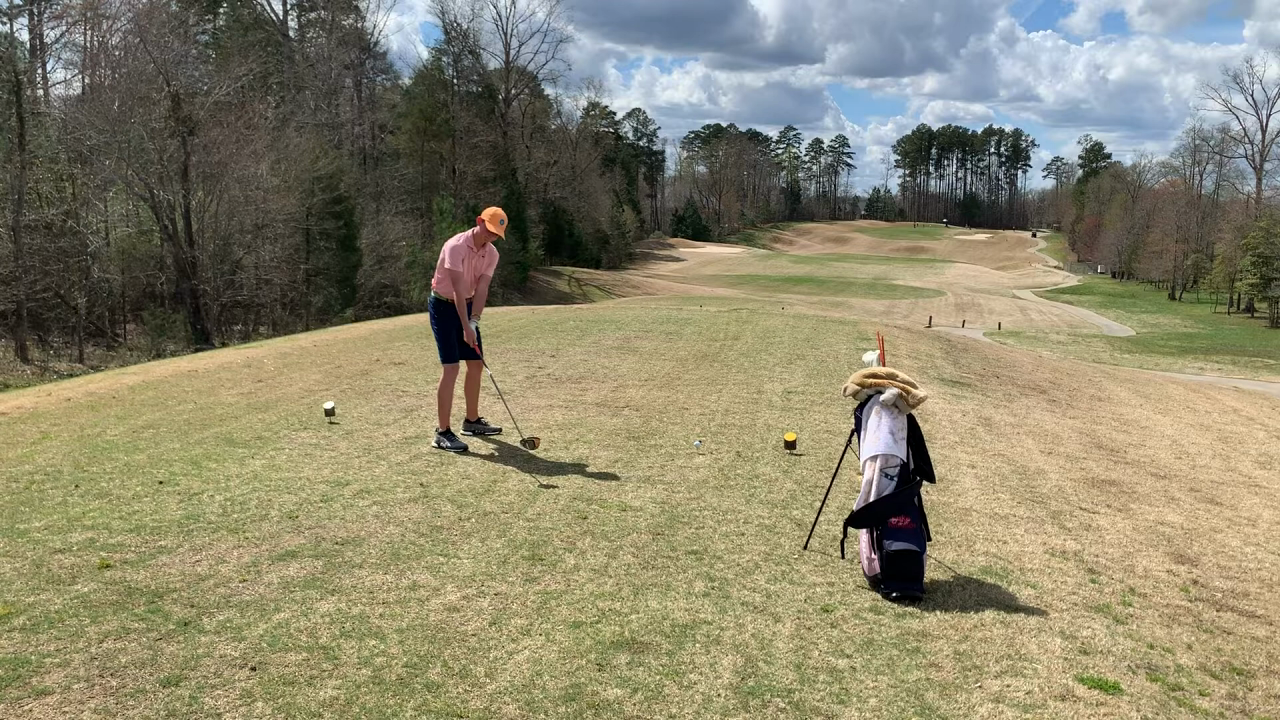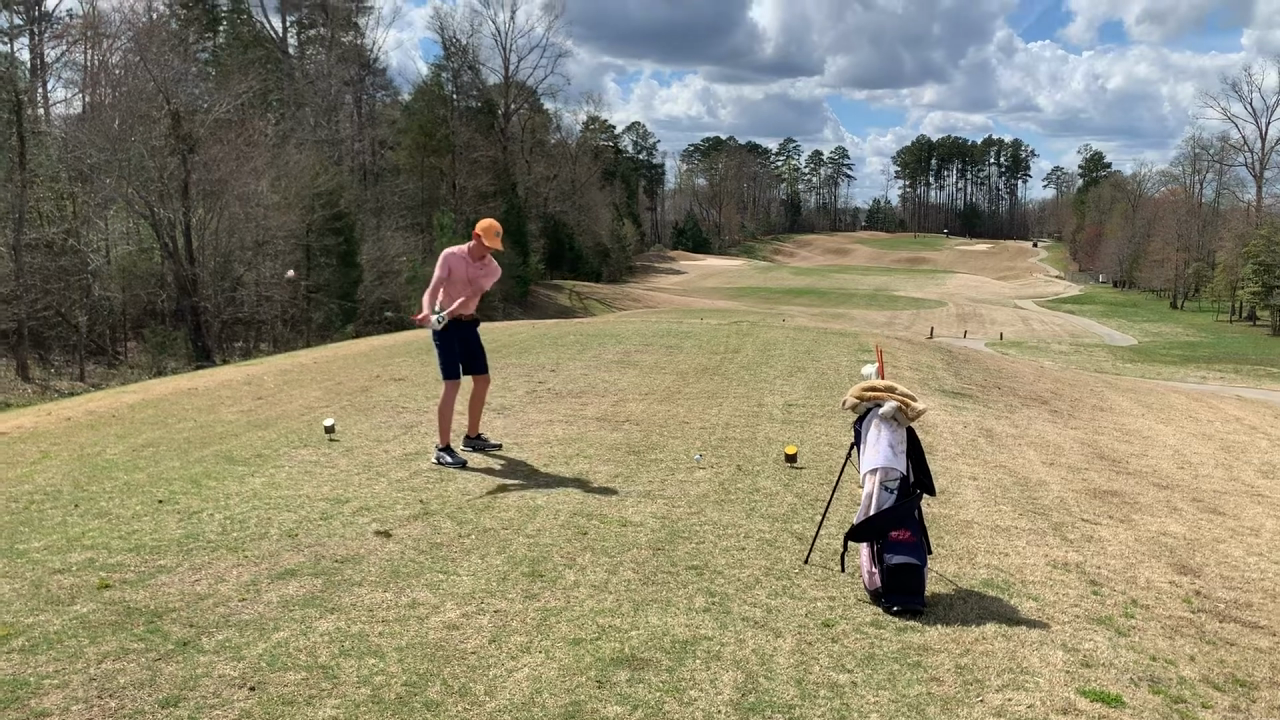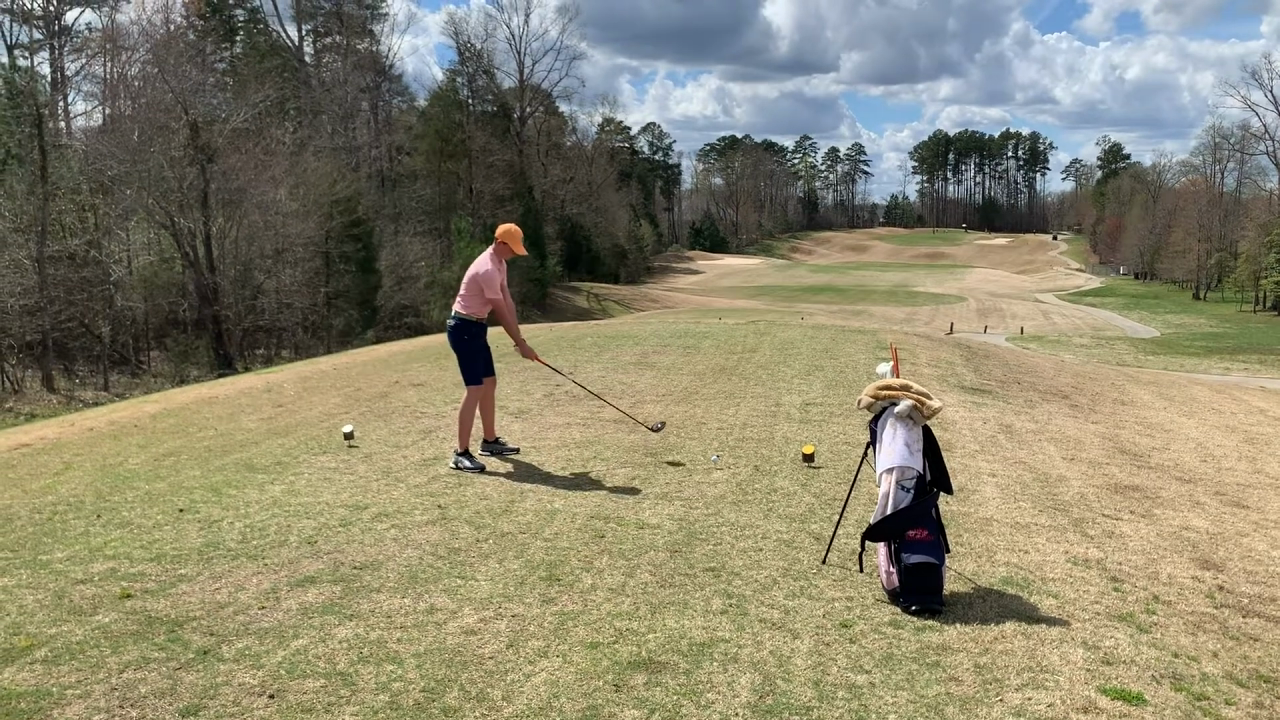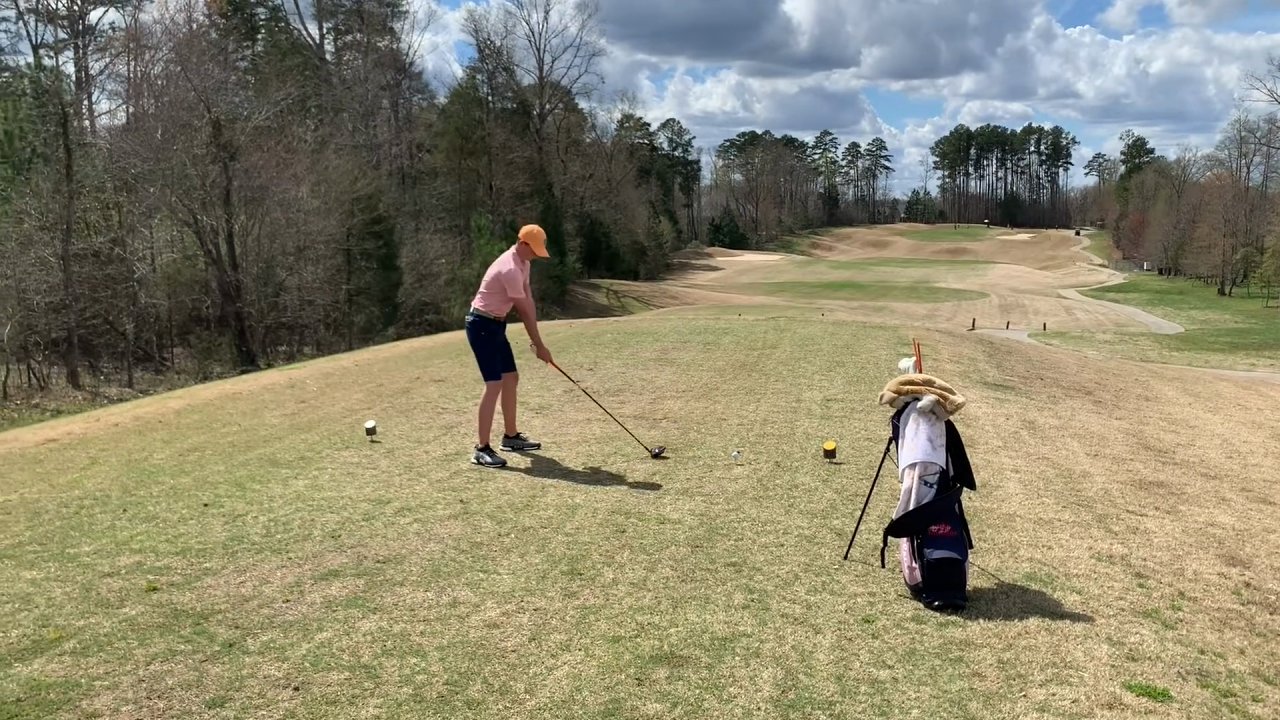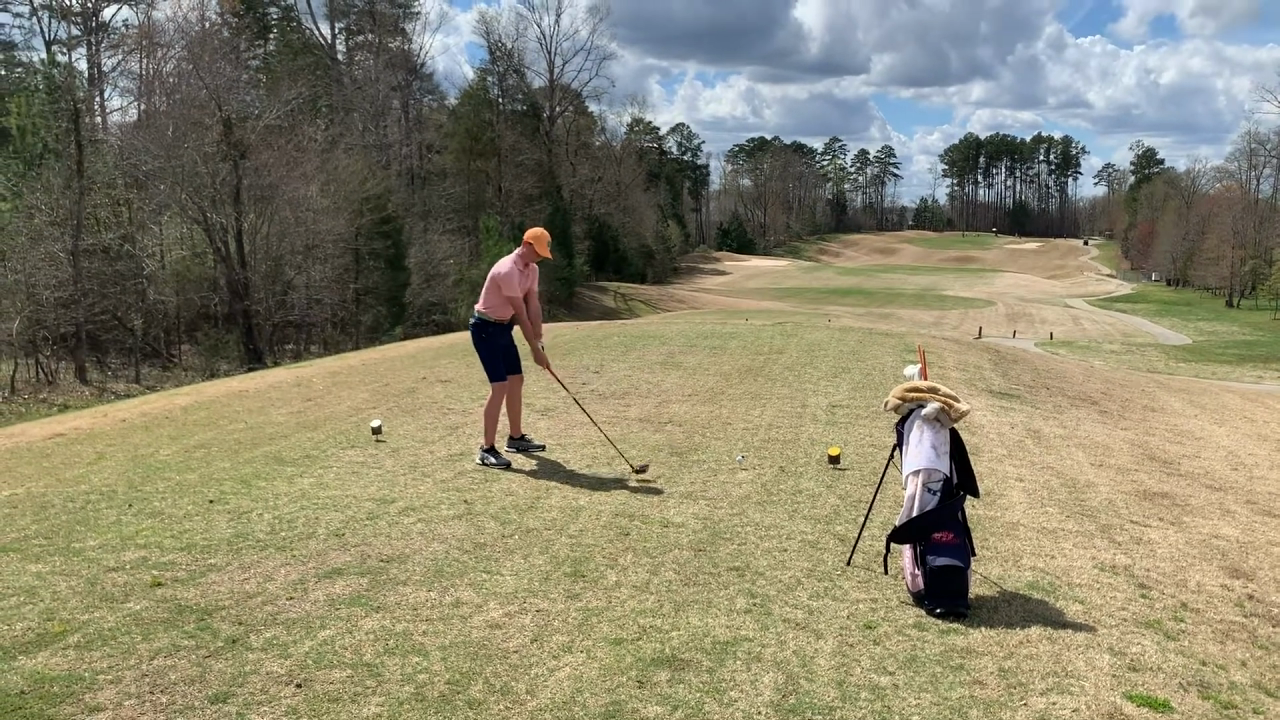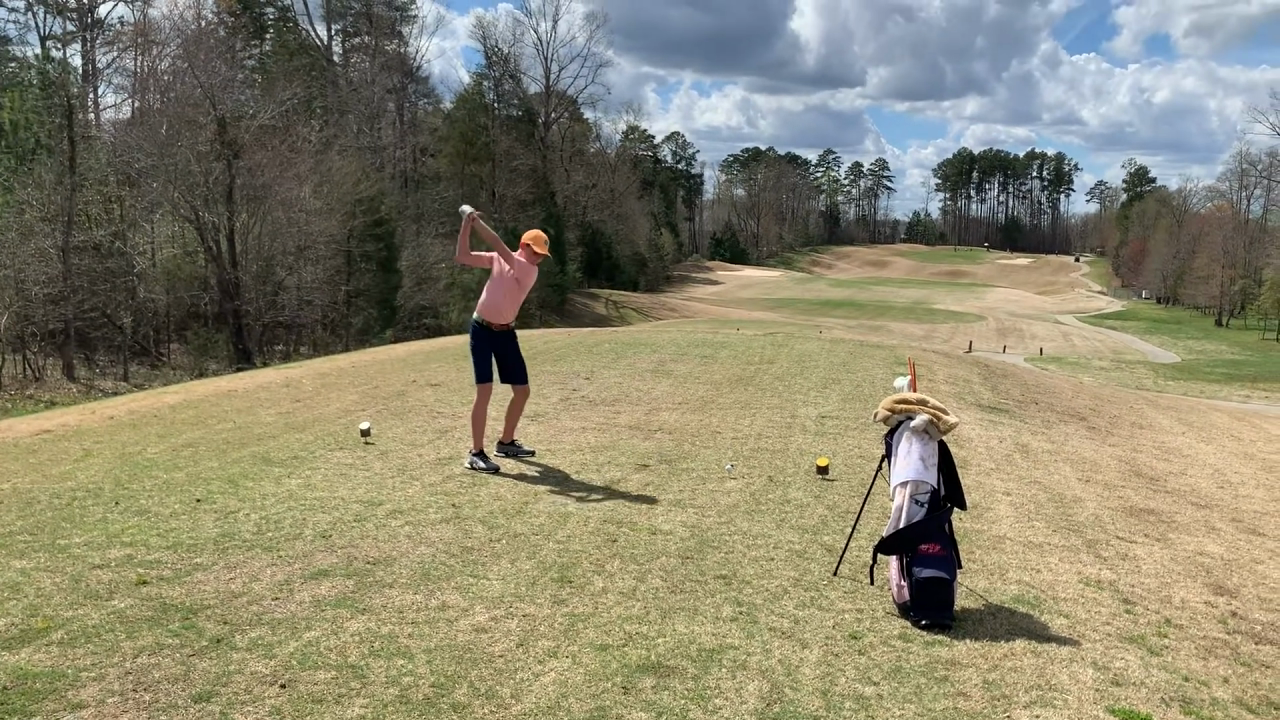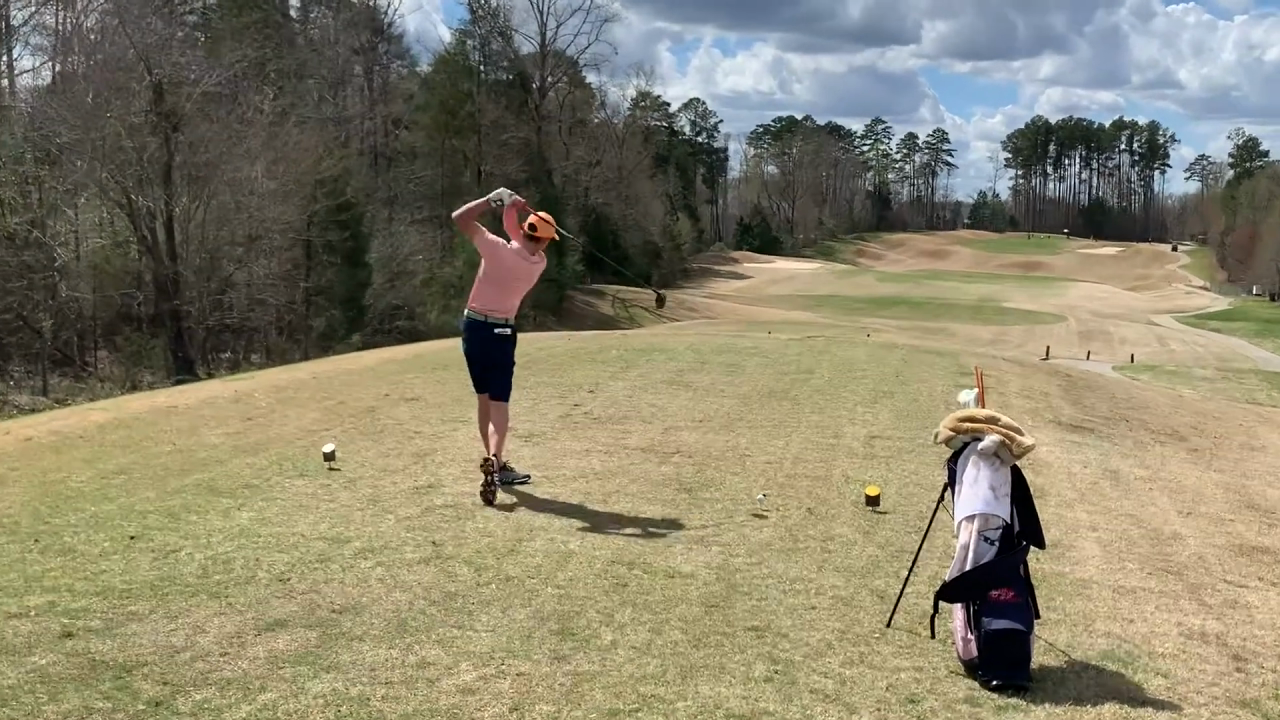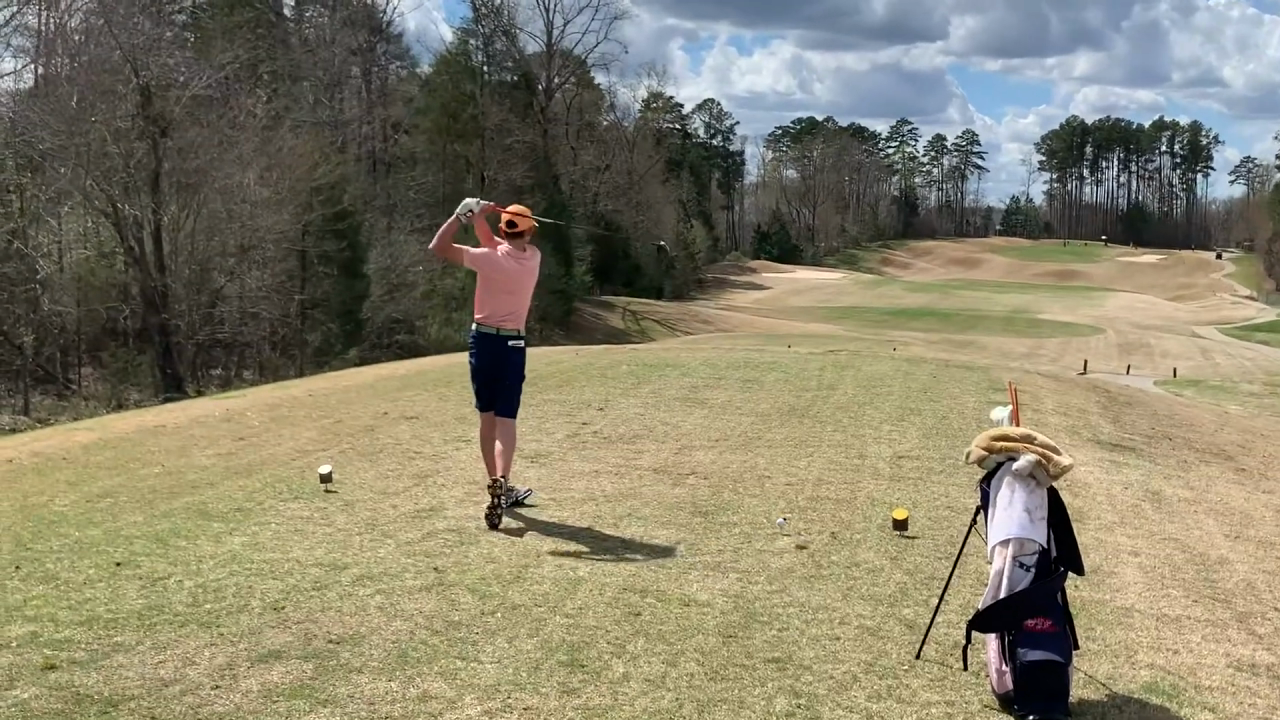
dt=0.7s
person 1, frame 1
left shoulder: (492, 255)
right shoulder: (455, 245)
left elbow: (481, 290)
right elbow: (457, 289)
left wrist: (472, 322)
right wrist: (465, 327)
left hip: (466, 309)
right hip: (443, 307)
left knee: (476, 364)
right knee: (451, 367)
left ankle: (471, 420)
right ankle: (443, 432)
person 1, frame 2
left shoulder: (493, 269)
right shoulder: (450, 255)
left elbow: (468, 297)
right elbow: (434, 288)
left wrist: (442, 316)
right wrist: (427, 311)
left hip: (468, 323)
right hip: (447, 326)
left knee: (482, 380)
right knee: (452, 383)
left ankle: (472, 436)
right ankle: (442, 448)
person 1, frame 3
left shoulder: (499, 265)
right shoulder: (487, 270)
left elbow: (508, 303)
right elbow: (501, 313)
left wrist: (519, 338)
right wrist: (521, 344)
left hip: (476, 328)
right hip: (464, 329)
left knee: (489, 383)
right knee: (475, 389)
left ankle: (489, 440)
right ankle: (461, 453)
person 1, frame 4
left shoulder: (523, 264)
right shoulder: (509, 270)
left elbow: (528, 302)
right elbow: (524, 312)
left wrist: (536, 340)
right wrist: (539, 346)
left hip: (495, 325)
right hip: (482, 325)
left knee: (511, 378)
right knee: (494, 385)
left ankle: (511, 436)
right ankle: (481, 449)
person 1, frame 5
left shoulder: (532, 270)
right shoulder: (507, 269)
left elbow: (534, 307)
right elbow: (519, 313)
left wrist: (539, 342)
right wrist: (537, 350)
left hip: (504, 327)
right hip: (485, 328)
left knee: (515, 381)
right knee: (500, 386)
left ankle: (515, 437)
right ankle: (486, 449)
person 1, frame 6
left shoulder: (529, 271)
right shoulder: (498, 258)
left elbow: (498, 245)
right elbow: (462, 257)
left wrist: (474, 220)
right wrist: (466, 224)
left hip: (505, 333)
right hip: (482, 330)
left knee: (522, 391)
right knee: (484, 390)
left ankle: (506, 442)
right ankle: (476, 453)
person 1, frame 7
left shoulder: (498, 250)
right shoulder: (540, 263)
left elbow: (458, 219)
right elbow: (513, 226)
left wrist: (492, 199)
right wrist: (512, 205)
left hip: (473, 325)
right hip: (500, 331)
left knee: (484, 398)
right knee: (499, 403)
left ankle: (495, 463)
right ankle: (494, 459)
person 1, frame 8
left shoulder: (490, 258)
right shoulder: (534, 257)
left elbow: (437, 248)
right elbow: (488, 240)
left wrist: (462, 214)
right wrist: (479, 216)
left hip: (484, 340)
right hip: (513, 344)
left knee: (488, 418)
right knee: (505, 419)
